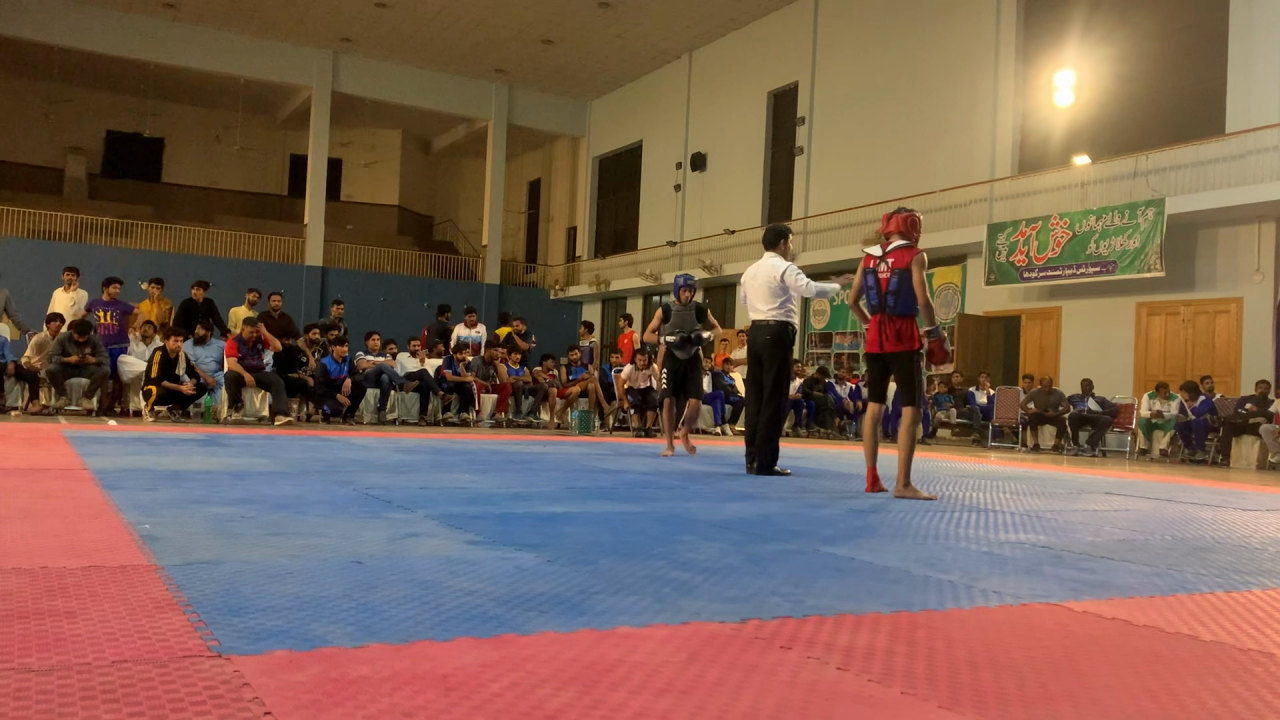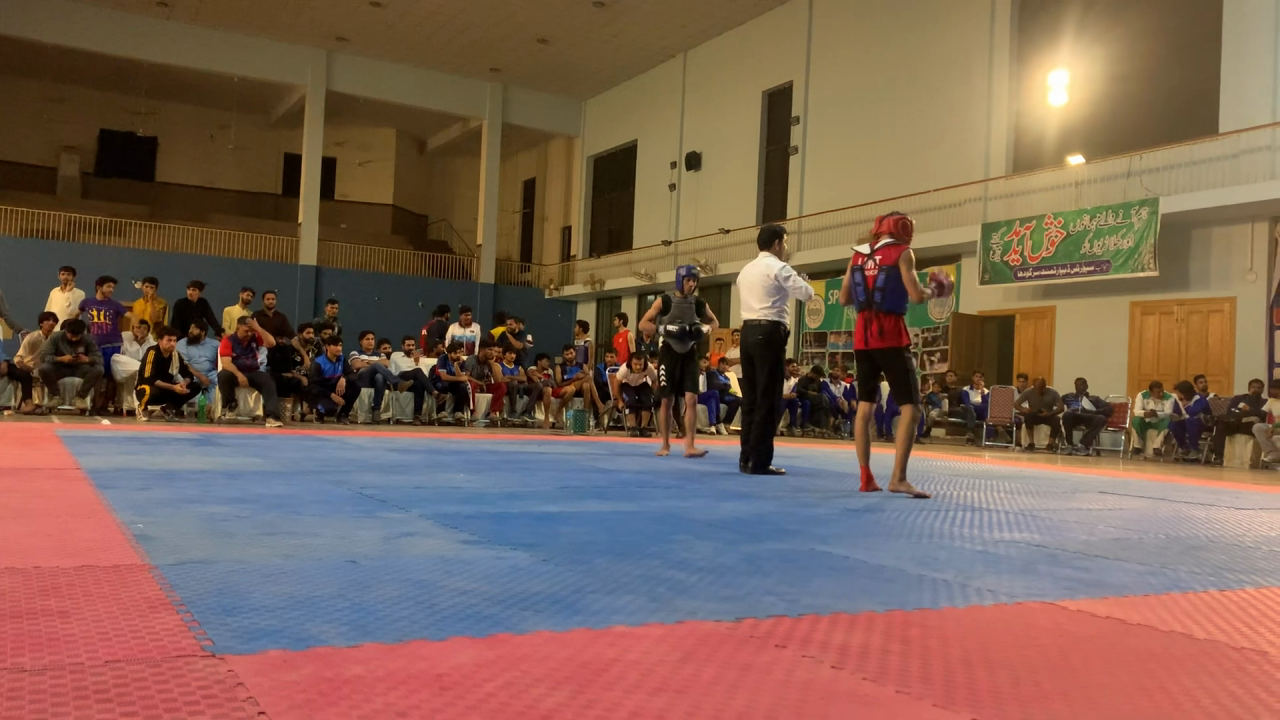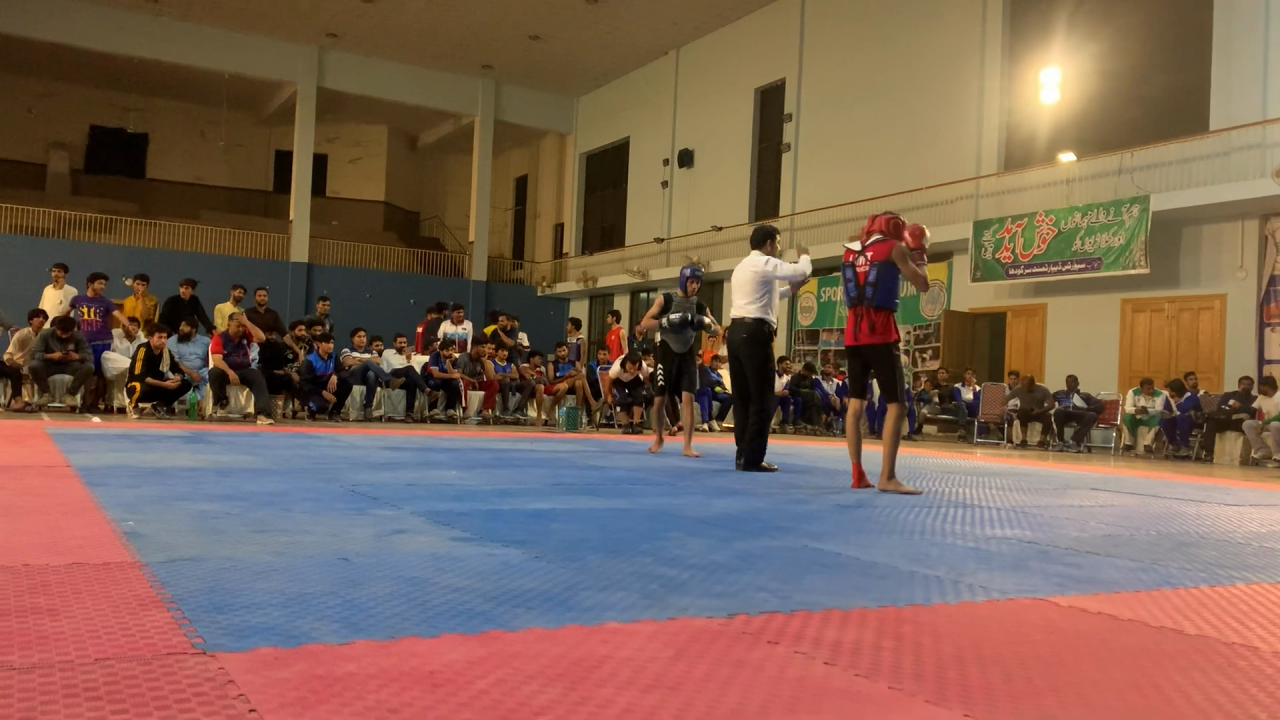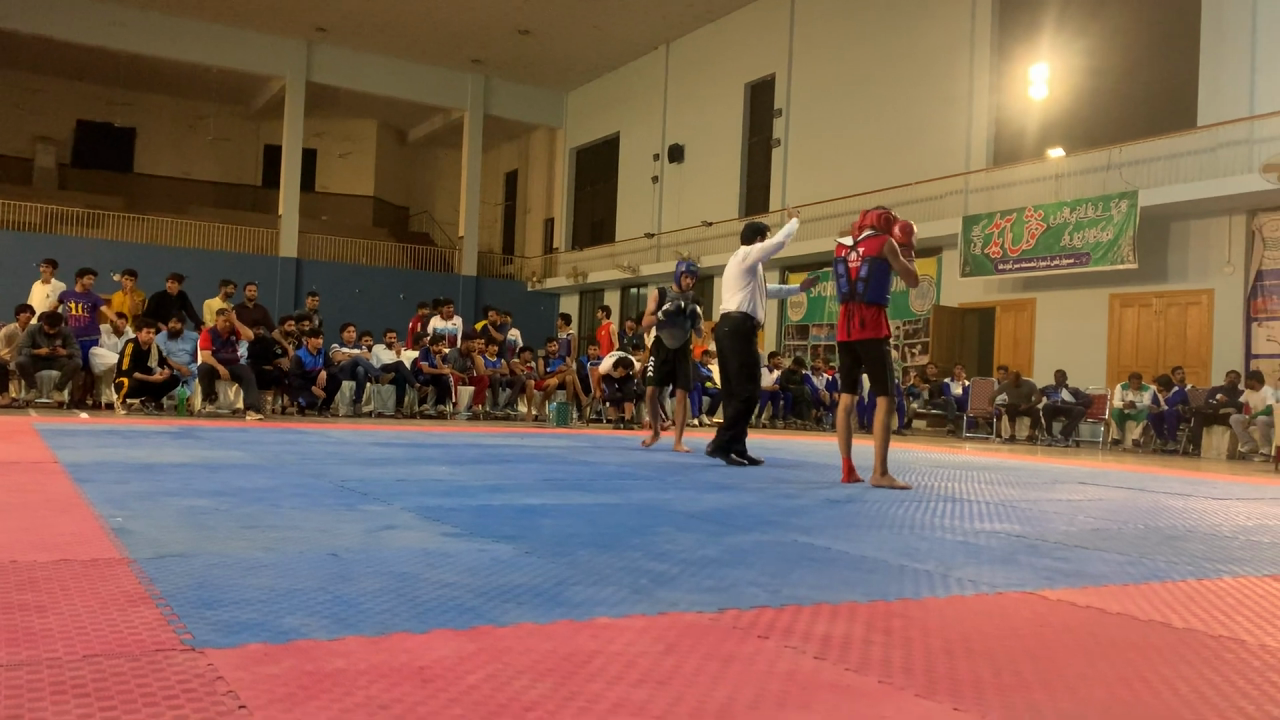
dt=0.2s
person 1, frame 1
left shoulder: (869, 256)
right shoulder: (914, 255)
left elbow: (852, 300)
right elbow: (922, 301)
right wrist: (934, 333)
left hip: (876, 337)
right hip: (903, 339)
left knee: (874, 407)
right knee: (910, 411)
left ankle: (872, 479)
right ankle: (903, 483)
person 1, frame 2
left shoulder: (858, 255)
right shoulder: (902, 253)
left elbow: (844, 298)
right elbow: (916, 296)
right wrist: (936, 288)
left hip: (863, 335)
right hip: (891, 336)
left knee: (865, 406)
right knee: (910, 407)
left ankle: (866, 478)
right ankle: (899, 477)
person 1, frame 3
left shoulder: (850, 251)
right shoulder: (893, 248)
right elbow: (922, 284)
right wrist: (917, 254)
left hip: (854, 331)
right hip: (880, 332)
left knee: (856, 403)
right knee: (896, 405)
left ankle: (858, 475)
right ankle: (887, 477)
person 1, frame 4
left shoulder: (842, 246)
right shoulder: (885, 243)
right elbow: (912, 281)
right wrist: (906, 250)
left hip: (845, 326)
right hip: (872, 328)
left knee: (847, 397)
right knee: (885, 398)
left ankle: (848, 469)
right ankle: (880, 472)
person 2, frame 1
left shoulder: (750, 271)
right shoulder: (784, 268)
left elbow: (744, 299)
right elbow: (812, 289)
right wrist: (837, 286)
left hip: (756, 333)
right hip: (778, 334)
left knee: (756, 398)
right knee: (774, 400)
left ankle: (754, 459)
right ankle: (764, 462)
person 2, frame 2
left shoulder: (746, 271)
right shoulder: (778, 268)
right elbow: (806, 293)
left wrist: (785, 289)
right wrist: (801, 283)
left hip: (748, 333)
right hip: (769, 334)
left knee: (751, 399)
right knee: (767, 400)
left ankle: (748, 458)
right ankle: (759, 461)
person 2, frame 3
left shoulder: (741, 268)
right shoulder: (765, 263)
right elbow: (801, 271)
left wrist: (789, 289)
right wrist: (804, 257)
left hip: (737, 331)
right hip: (755, 333)
left knee: (743, 397)
right knee: (761, 398)
left ankle: (744, 455)
right ankle: (752, 457)
person 2, frame 4
left shoulder: (741, 262)
right shoulder: (747, 255)
left elbow: (765, 291)
right elbow: (780, 241)
left wrist: (799, 287)
right wrist: (793, 221)
left hip: (728, 327)
right hip: (739, 328)
left knee: (735, 391)
right knee: (747, 390)
left ankle: (733, 447)
right ankle: (722, 444)
person 3, frame 1
left shoulder: (701, 310)
right shoulder: (664, 310)
left elbow: (717, 329)
right elbow: (647, 336)
left wrist: (706, 336)
right wrist: (666, 339)
left hip: (692, 360)
right hip: (672, 359)
left knee: (695, 404)
right knee: (669, 402)
left ankle: (684, 435)
right ankle: (669, 445)
person 3, frame 2
left shoulder: (700, 304)
right shoulder: (664, 301)
left elbow: (714, 322)
right elbow: (643, 324)
left wrist: (704, 330)
right wrist: (664, 329)
left hip: (689, 355)
right hip: (669, 353)
left knee: (691, 400)
right knee: (666, 400)
left ankle: (690, 445)
right ankle: (665, 444)
person 3, frame 3
left shoulder: (699, 306)
right shoulder: (665, 299)
left elbow: (717, 331)
right elbow: (645, 322)
left wrist: (707, 324)
right wrist: (667, 321)
left hip: (687, 355)
right hip: (667, 353)
left knee: (688, 399)
right knee: (660, 400)
left ankle: (687, 446)
right ankle: (658, 438)
person 3, frame 4
left shoulder: (695, 301)
right shoulder: (659, 294)
left elbow: (700, 334)
right elbow: (645, 322)
left wrist: (697, 320)
right wrist: (664, 313)
left hip: (682, 350)
right hip: (661, 347)
left knee: (682, 395)
right knee: (651, 392)
left ankle: (678, 442)
right ankle: (655, 430)
